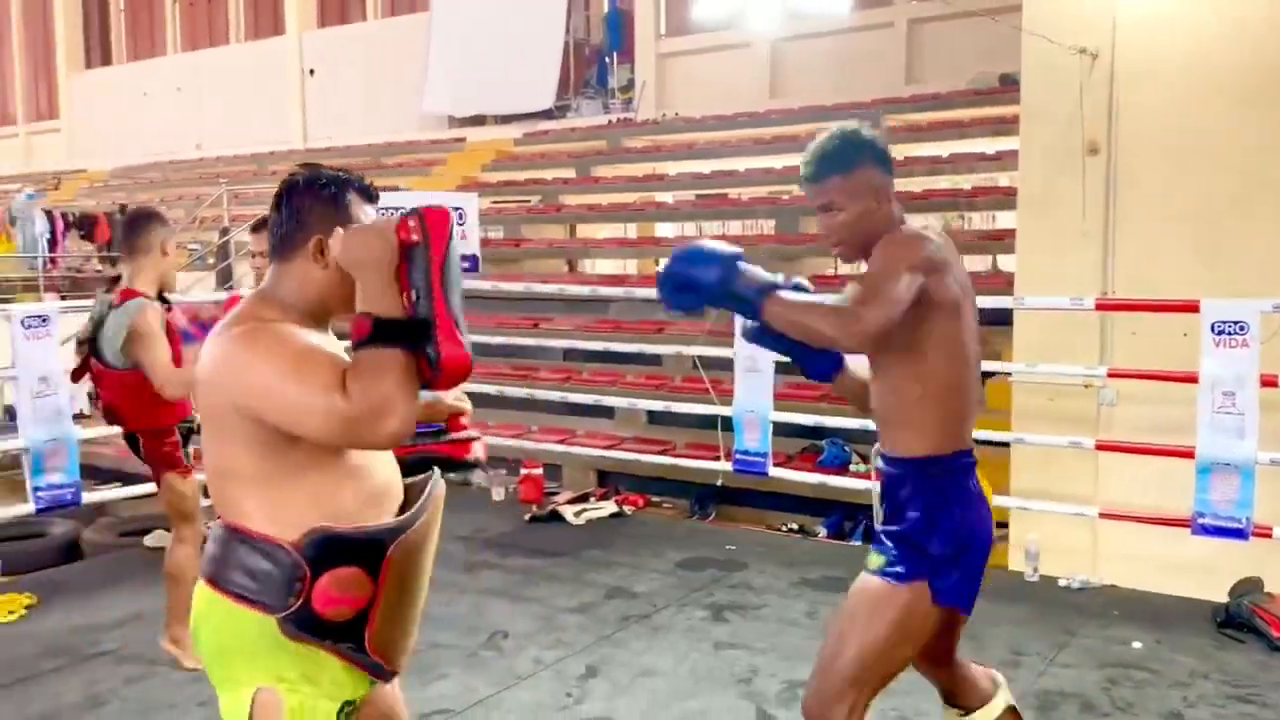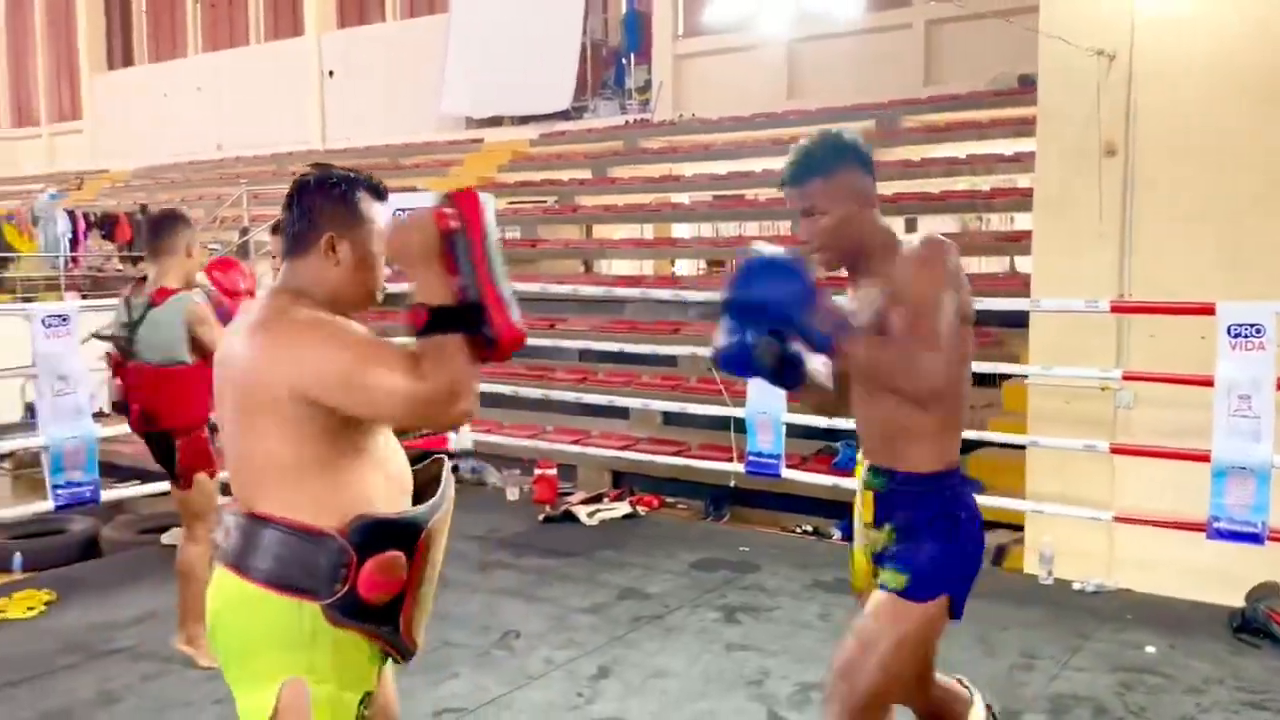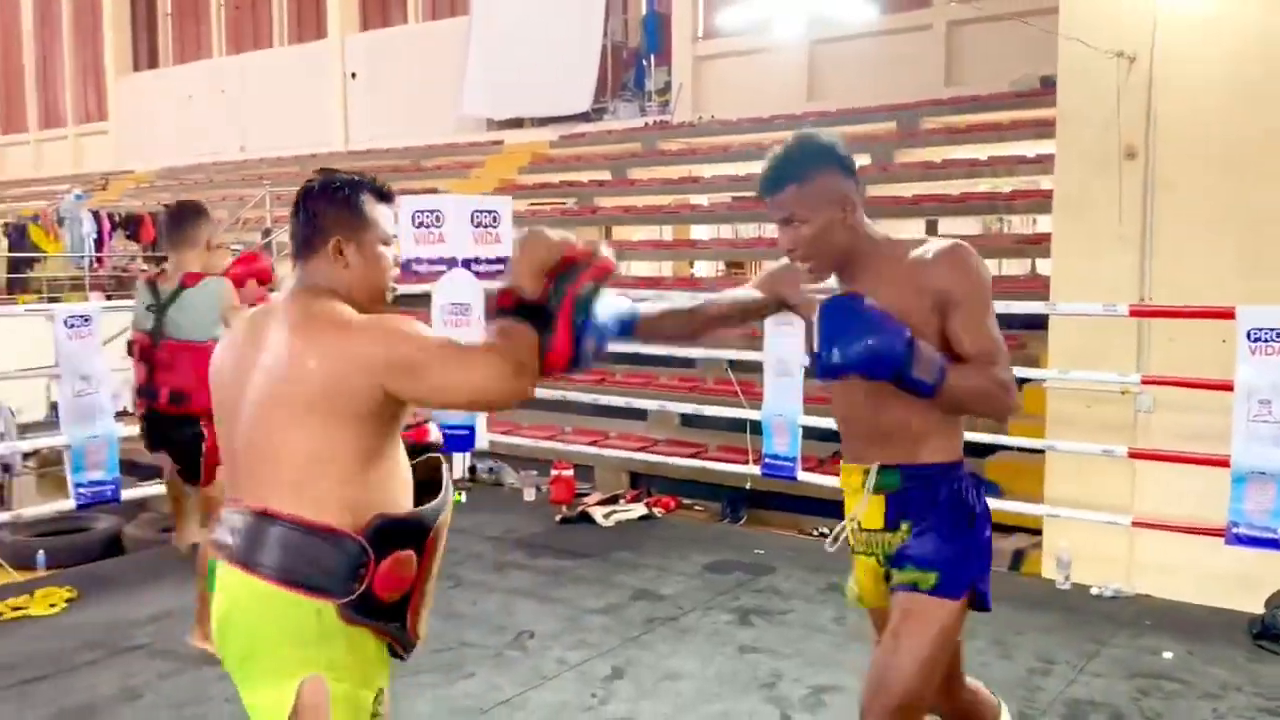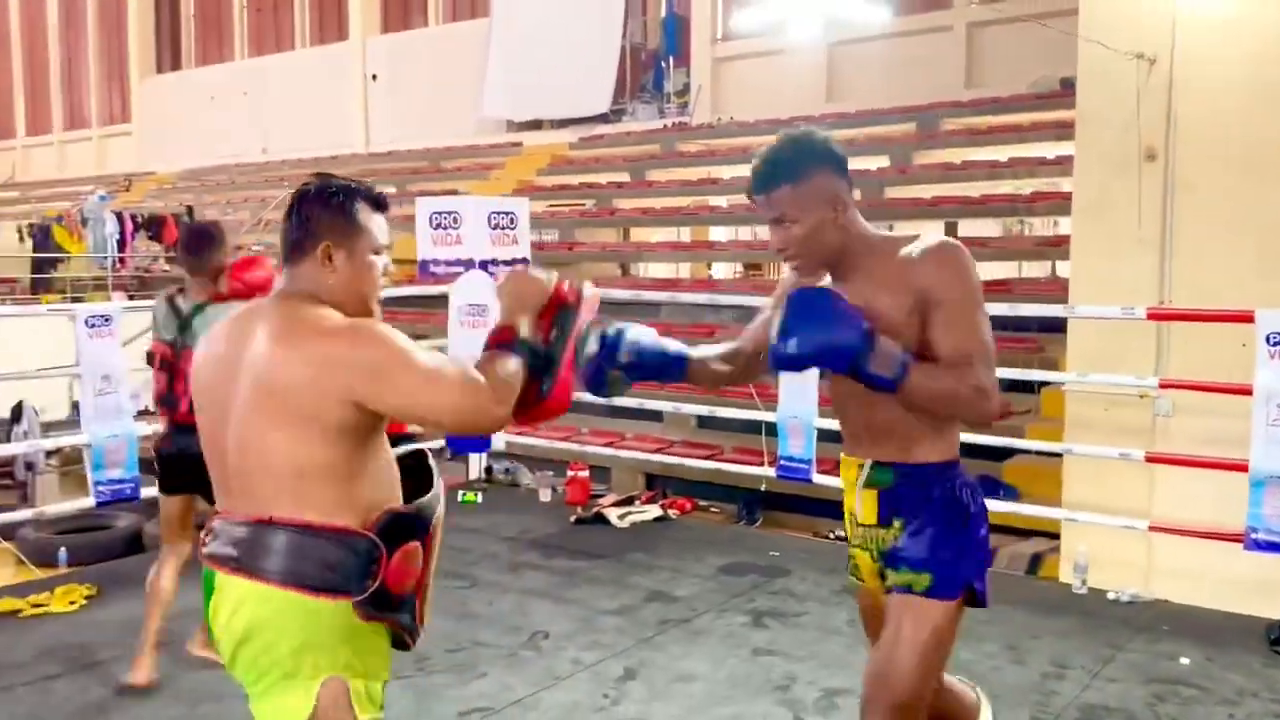
dt=0.1s
person 1, frame 1
left shoulder: (913, 250)
right shoulder: (910, 264)
left elbow: (851, 329)
left wrist: (744, 282)
right wrist: (818, 361)
left hip: (934, 513)
right hip: (933, 501)
right knee: (939, 663)
person 1, frame 2
left shoulder: (926, 261)
right shoulder: (859, 285)
left elbow: (927, 380)
right elbow: (845, 402)
left wrist: (817, 322)
right wrist: (779, 363)
left hip: (937, 518)
right hip: (886, 508)
person 1, frame 3
left shoulder: (946, 266)
right shoulder: (802, 282)
left elbow: (1001, 397)
right elbow: (704, 316)
left wrist: (906, 358)
right wrist: (619, 320)
left hip: (939, 516)
right hip: (869, 510)
person 1, frame 4
left shoulder: (936, 263)
right shoulder: (809, 284)
left elbow: (980, 398)
right elbow: (733, 364)
left wrist: (872, 353)
right wrist: (652, 352)
left hip: (934, 511)
right hip: (868, 507)
person 2, frame 1
left shoulder: (297, 332)
right shoulder: (256, 346)
right elbow: (379, 417)
right wrist: (378, 282)
left hip: (329, 612)
right hip: (281, 625)
person 2, frame 2
left shoulder: (274, 327)
right shoulder: (309, 340)
right elbow: (443, 398)
right wrist: (431, 273)
left hip: (302, 596)
right hip: (299, 613)
person 2, frame 3
left shoulder: (248, 332)
right shoulder: (358, 340)
right elbow: (507, 381)
right wrist: (528, 279)
left hip: (268, 579)
right hip: (309, 610)
person 2, frame 4
left shoulder: (223, 337)
right shoulder: (347, 346)
right elbow: (485, 400)
right wrist: (519, 316)
left hip: (250, 587)
right hip: (311, 610)
person 3, frame 1
left shoulder: (109, 297)
right shoulder: (146, 315)
left elbow: (86, 338)
right elbow: (172, 388)
left hip: (130, 419)
right hip: (157, 435)
right knee: (189, 529)
right ankle: (177, 635)
person 3, frame 2
left shoulder: (131, 299)
right shoulder: (192, 307)
left hip: (147, 420)
right hip: (182, 436)
right knee: (200, 528)
right ankle: (191, 634)
person 3, frame 3
left shoulder: (145, 286)
right shoulder: (220, 291)
left hip: (155, 416)
right hip: (197, 423)
right knee: (215, 522)
left ankle: (185, 524)
right ankle: (206, 629)
person 3, frame 4
left shoulder: (164, 307)
right shoulder: (234, 310)
left hip: (172, 441)
left knee: (173, 548)
left ankle: (144, 659)
right ankle: (208, 636)
